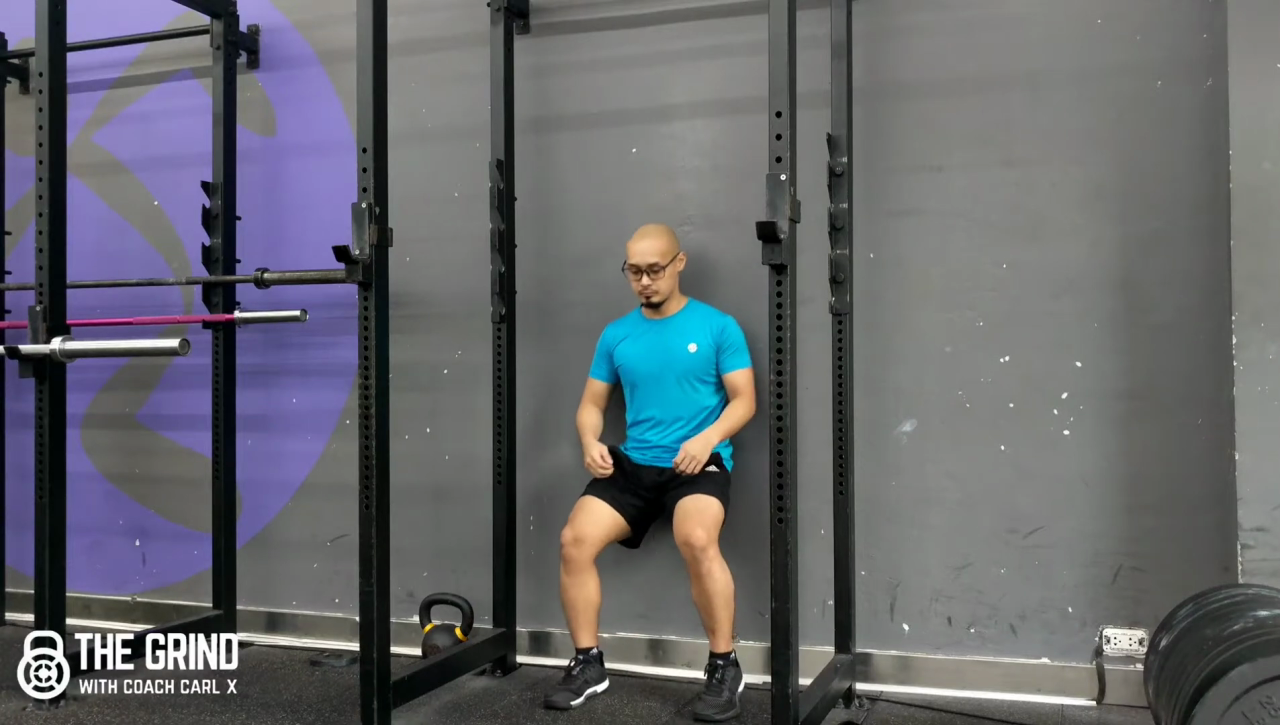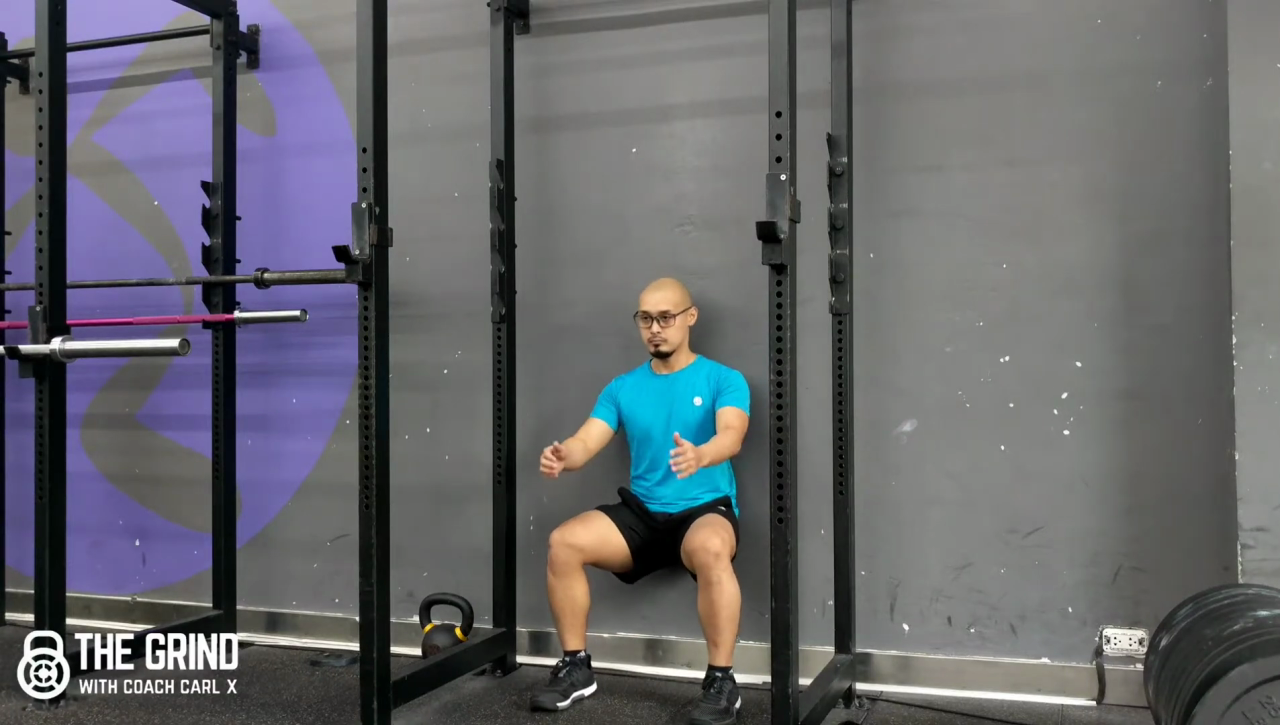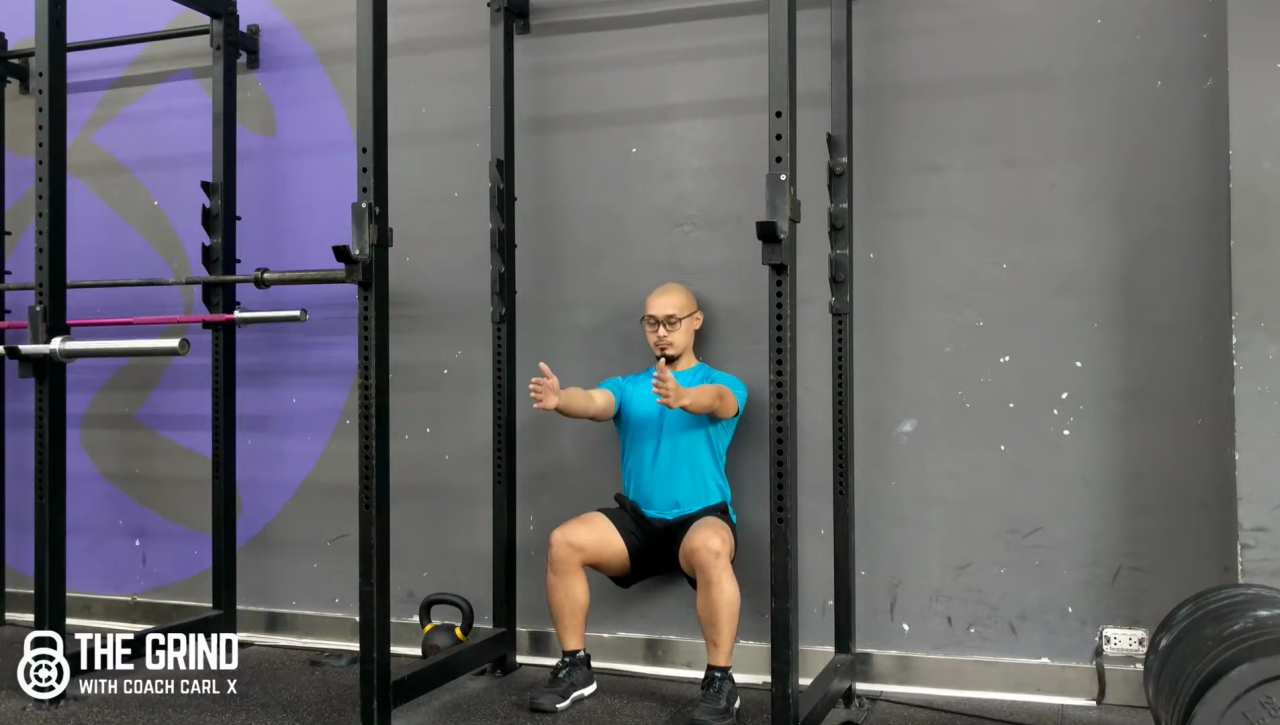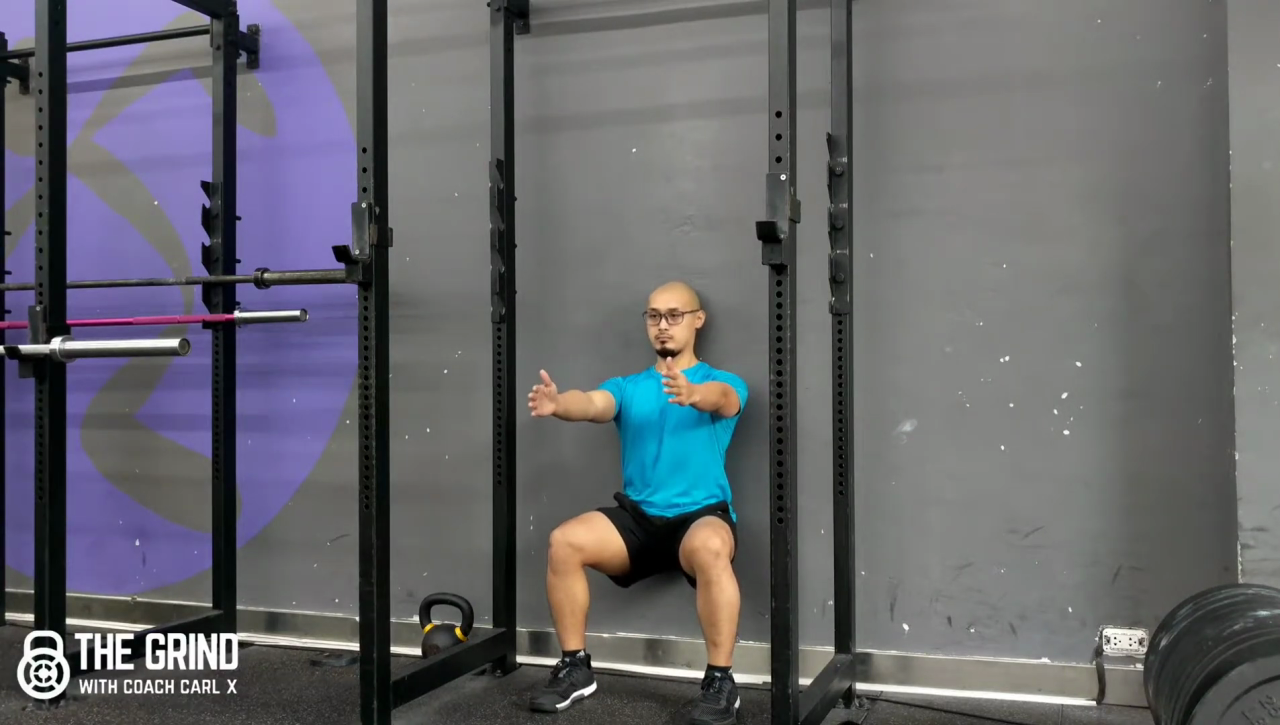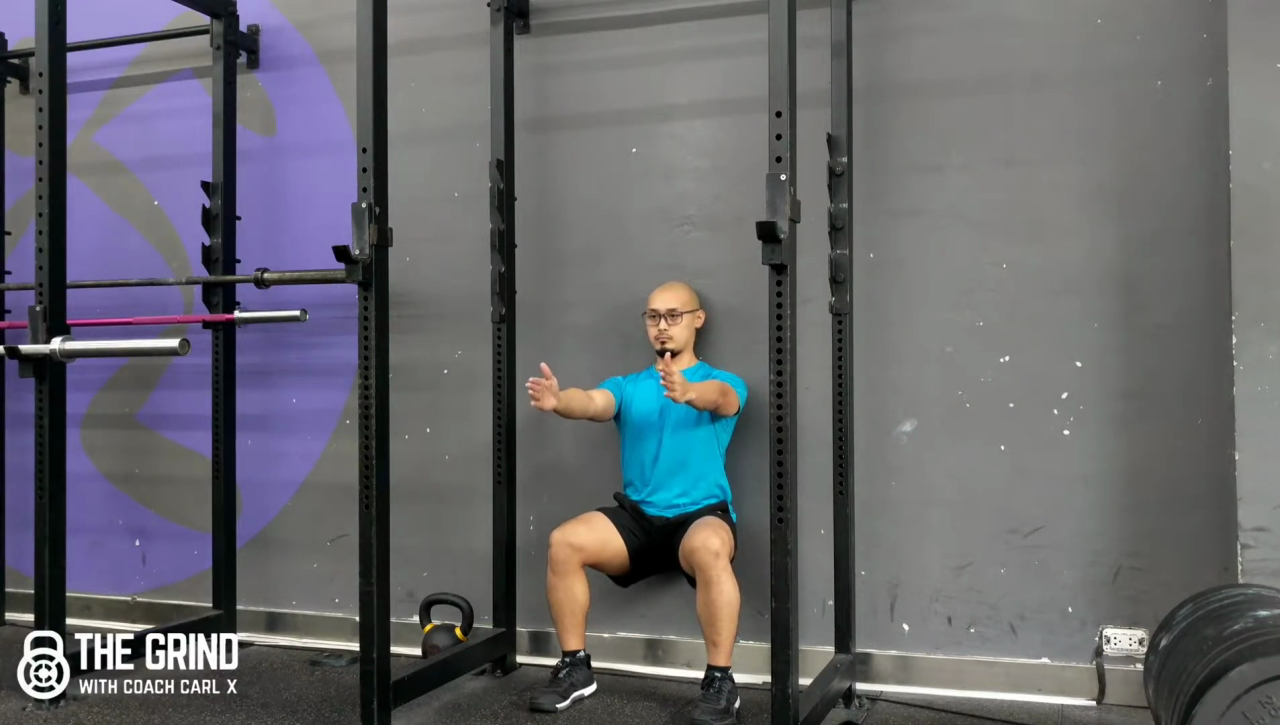
dt=1s
person 1, frame 1
left shoulder: (717, 327)
right shoulder: (616, 335)
left elbow: (744, 399)
right elbow: (592, 403)
left wrist: (707, 439)
right wrist: (591, 443)
left hip: (697, 462)
right hip: (632, 464)
left knee: (697, 541)
right knee: (574, 539)
left ankle: (723, 666)
right ankle: (588, 663)
person 1, frame 2
left shoulder: (723, 380)
right shoulder: (623, 388)
left elbow: (731, 435)
right elbow: (587, 441)
left wrist: (700, 456)
right wrist: (563, 456)
left hip: (704, 510)
right hip: (641, 512)
left knee: (709, 549)
right knee: (563, 542)
left ankle: (721, 681)
right ankle: (575, 667)
person 1, frame 3
left shoulder: (724, 385)
right shoulder: (626, 387)
left elbow: (712, 400)
right elbow: (593, 402)
left wrist: (680, 397)
right wrist: (559, 398)
left hip: (701, 518)
right hip: (638, 520)
left knee: (709, 549)
right knee: (563, 542)
left ankle: (720, 681)
right ankle: (575, 667)
person 1, frame 4
left shoulder: (724, 383)
right shoulder: (626, 387)
left elbow: (718, 397)
right elbow: (592, 404)
left wrist: (690, 393)
right wrist: (558, 404)
left hip: (701, 515)
right hip: (638, 517)
left knee: (709, 549)
right knee: (563, 542)
left ankle: (720, 681)
right ankle: (575, 667)
person 1, frame 5
left shoulder: (724, 383)
right shoulder: (627, 386)
left elbow: (716, 396)
right elbow: (592, 402)
left wrist: (687, 392)
right wrist: (557, 400)
left hip: (701, 514)
right hip: (637, 516)
left knee: (709, 549)
right knee: (563, 542)
left ankle: (720, 681)
right ankle: (575, 667)
